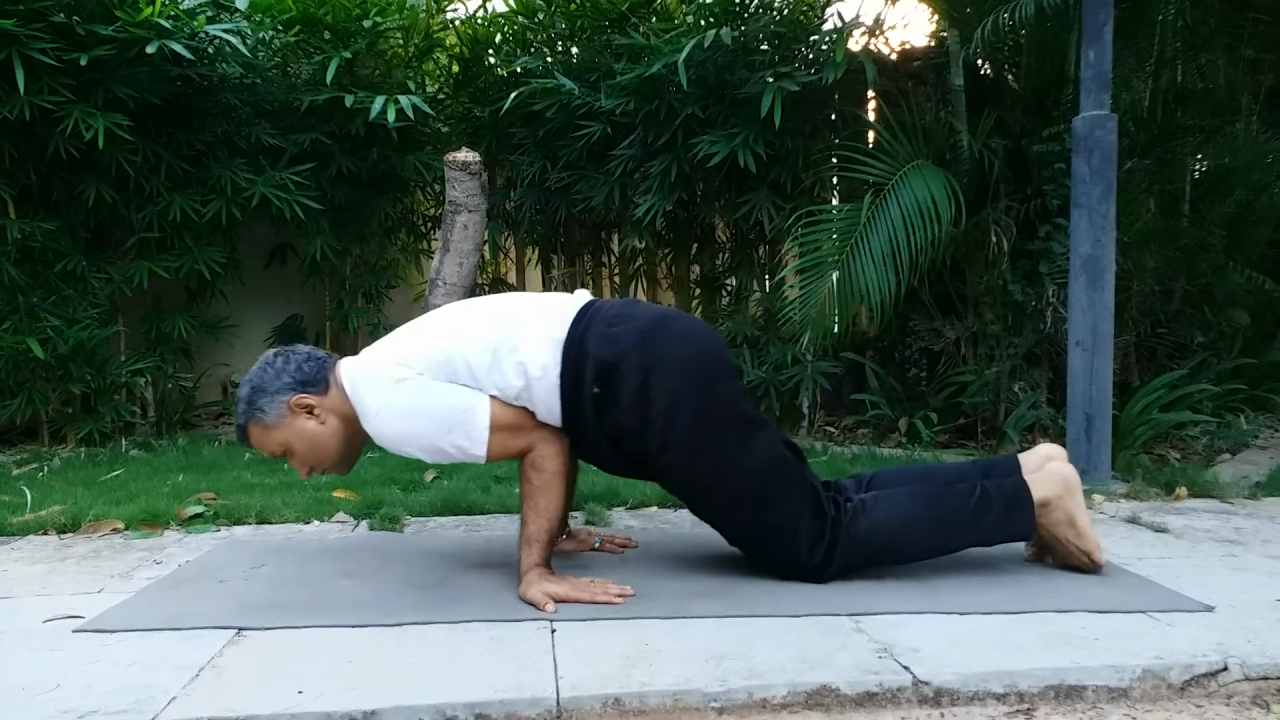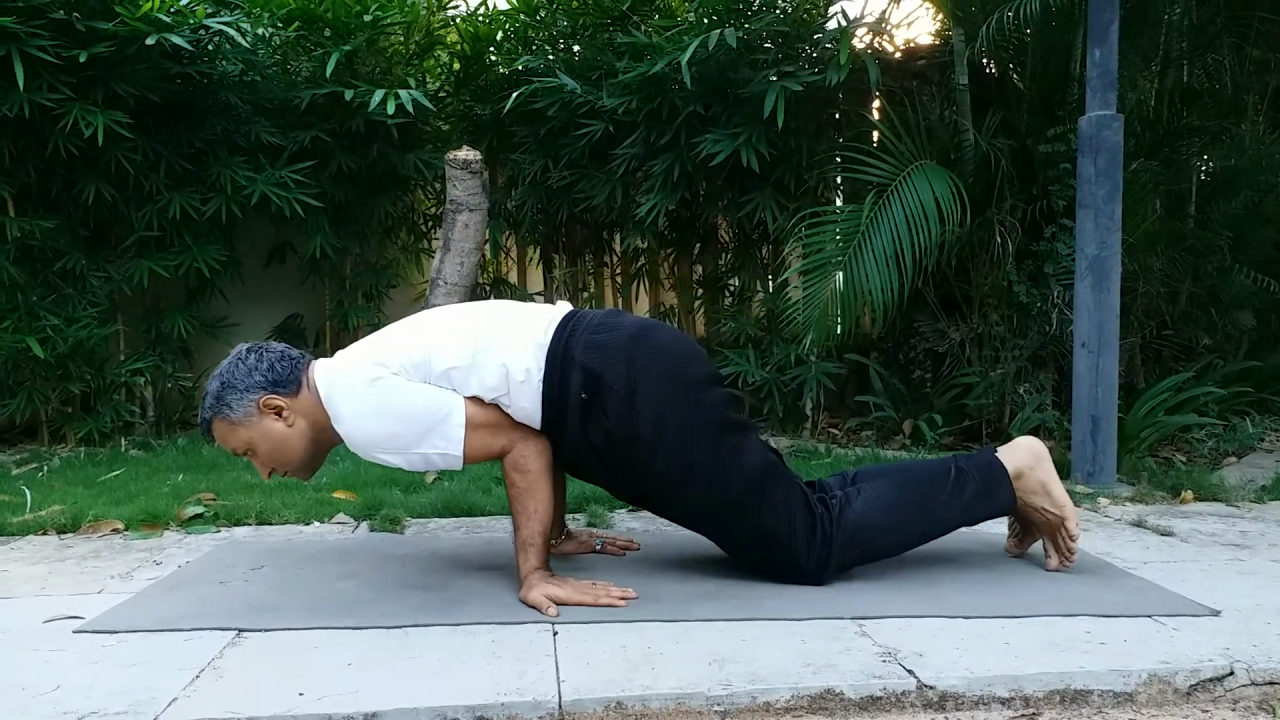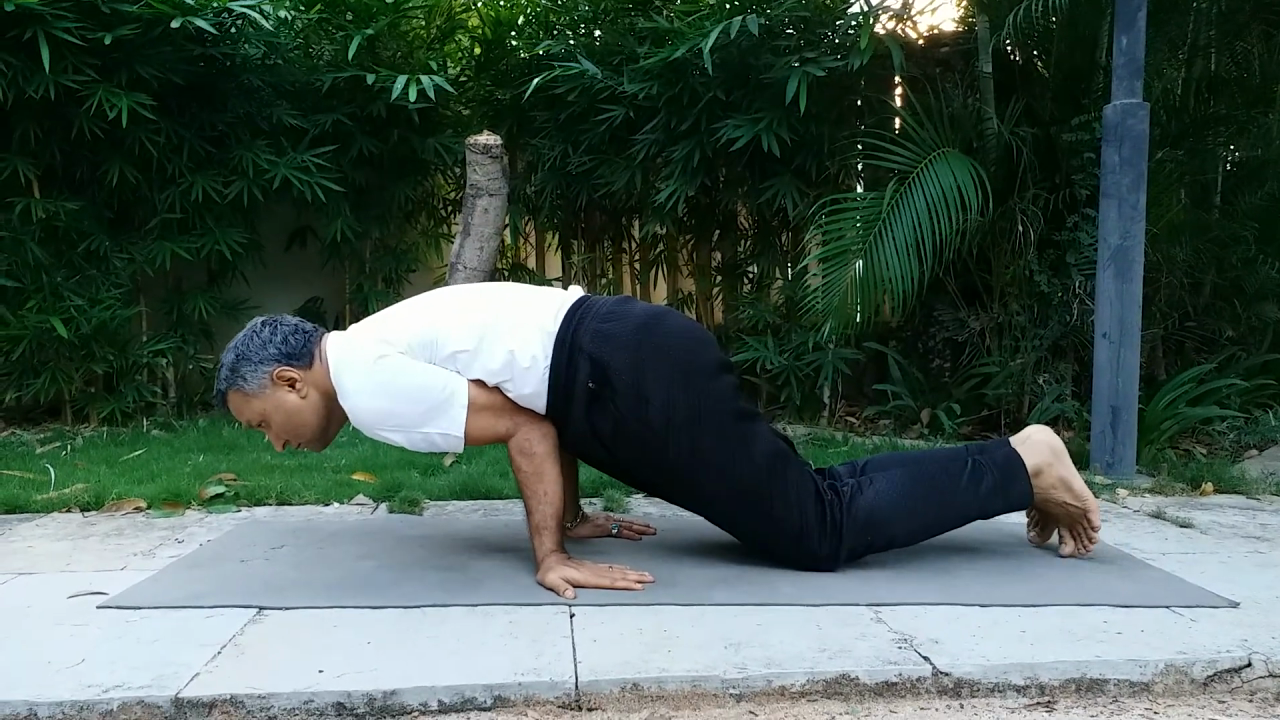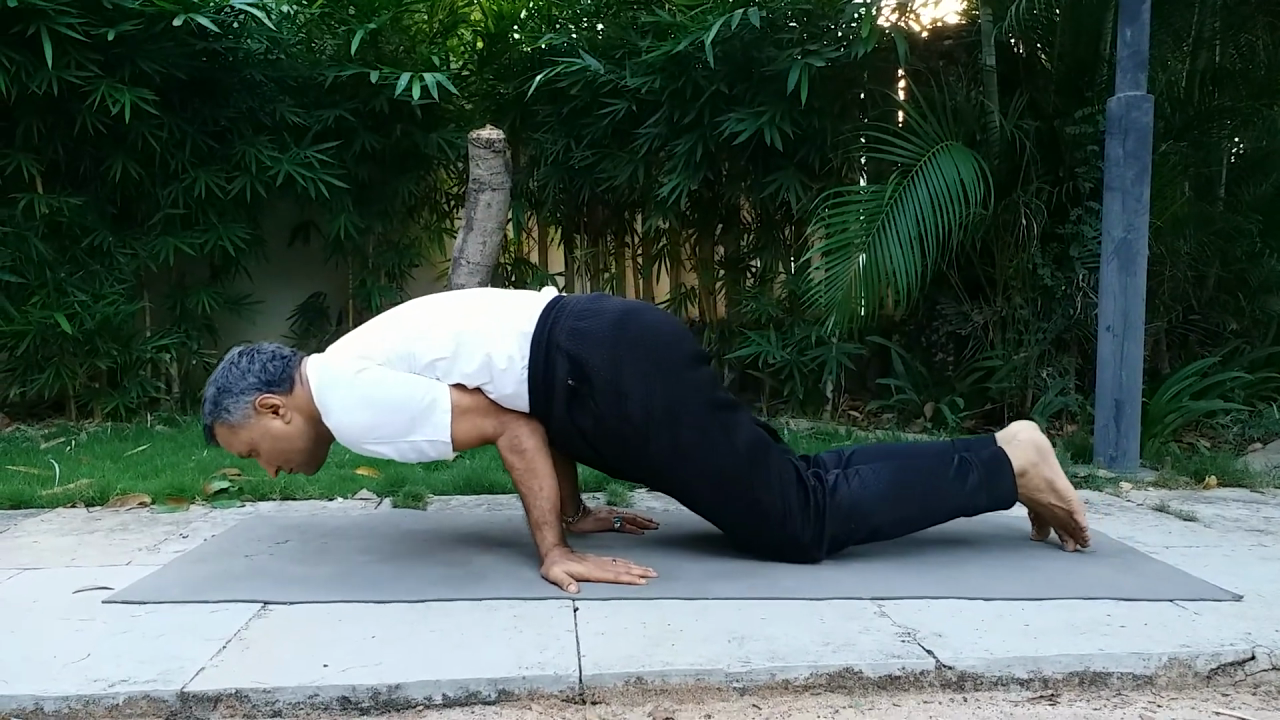
dt=0.7s
person 1, frame 1
left shoulder: (385, 405)
right shoulder: (393, 372)
left elbow: (537, 440)
left wrist: (533, 570)
right wrist: (555, 531)
left hip: (649, 379)
right hip: (648, 359)
left knee: (816, 541)
right knee: (812, 505)
left ankle: (1031, 499)
right ankle: (1021, 472)
person 1, frame 2
left shoulder: (360, 408)
right shoulder: (368, 374)
left elbow: (519, 443)
left wrist: (534, 575)
right wrist: (551, 534)
left hip: (629, 390)
right hip: (621, 372)
left knee: (811, 544)
right knee: (797, 510)
left ankle: (1004, 473)
right ankle: (997, 472)
person 1, frame 3
left shoulder: (366, 386)
right shoulder: (381, 349)
left elbow: (523, 427)
left wrist: (550, 559)
right wrist: (570, 517)
left hip: (635, 378)
right hip: (629, 360)
left knee: (820, 530)
right knee: (804, 500)
left ankle: (1021, 465)
right ankle: (1011, 463)
person 1, frame 4
left shoulder: (348, 403)
right shoulder: (363, 368)
left elbow: (508, 428)
left wrist: (554, 551)
right wrist: (569, 509)
left hip: (614, 369)
right hip: (610, 347)
left knee: (804, 521)
right knee: (792, 484)
left ankle: (1005, 462)
right ankle: (997, 458)
